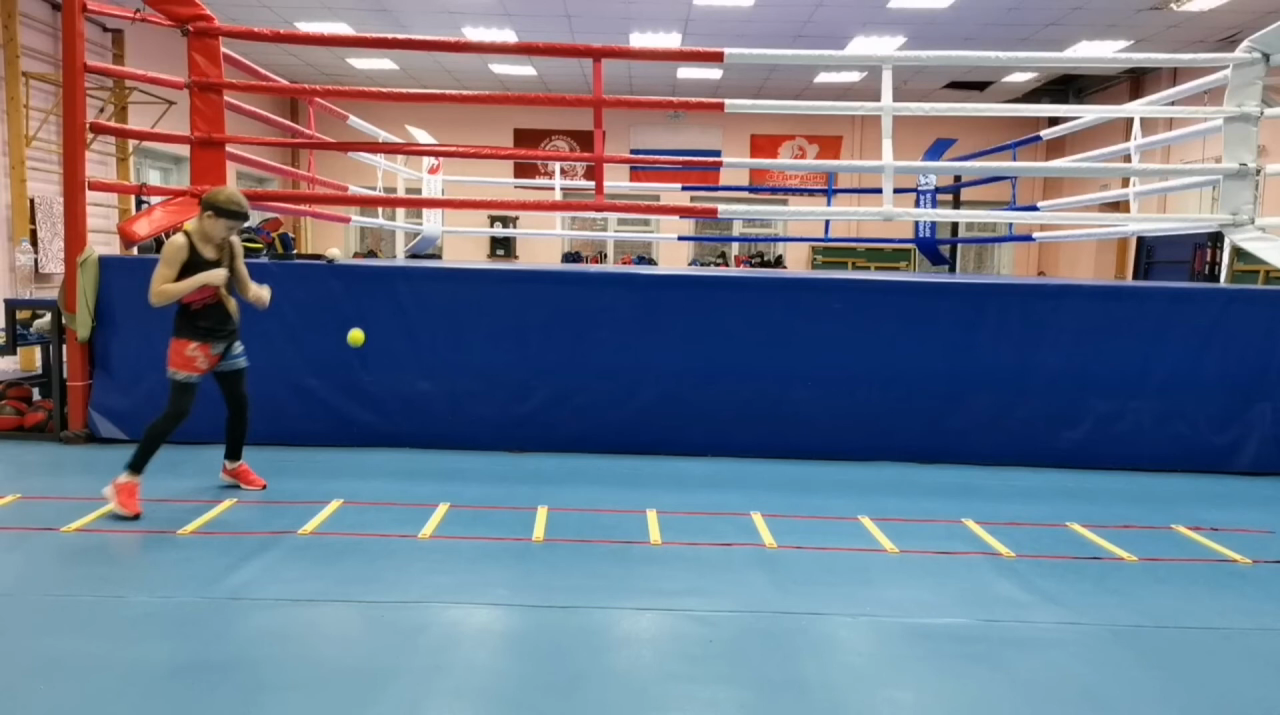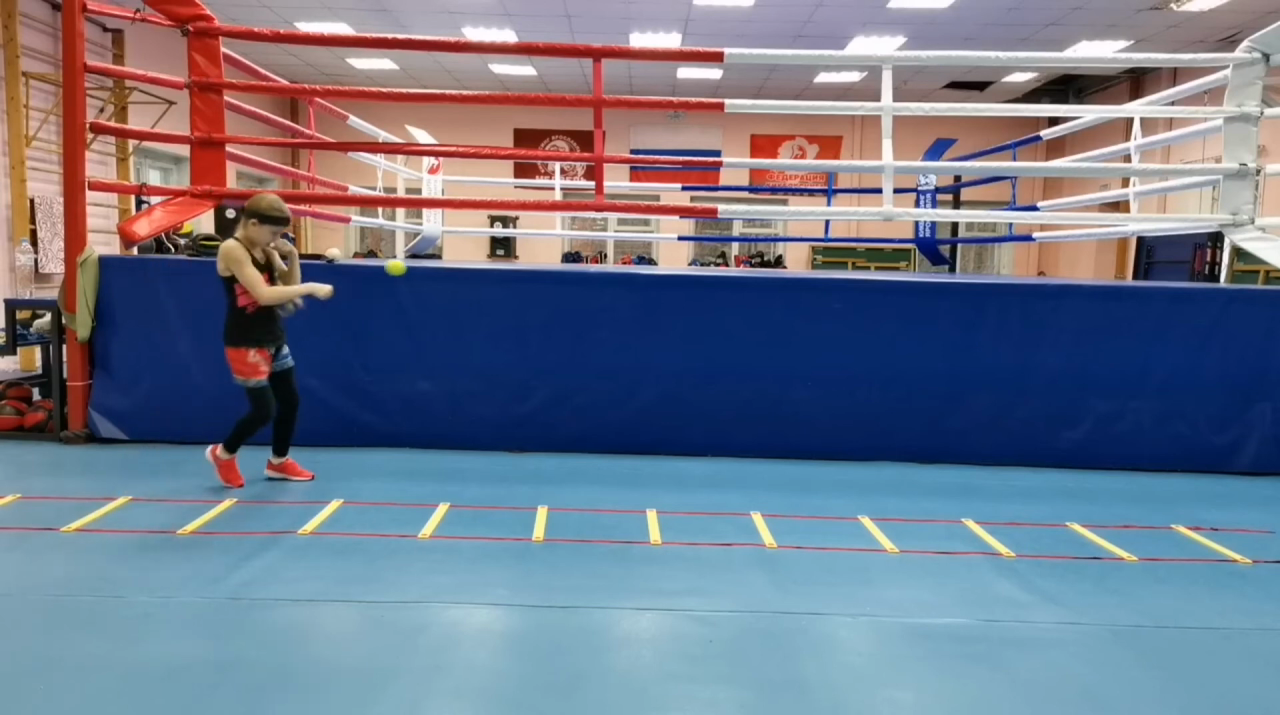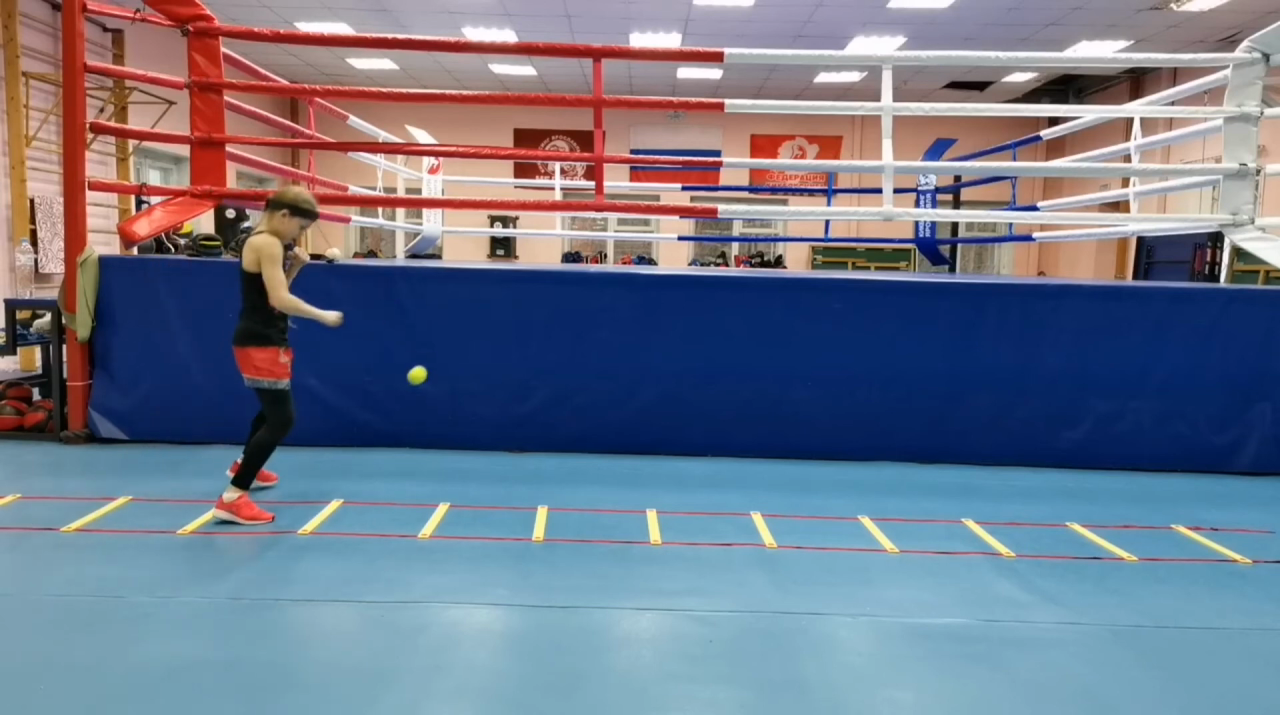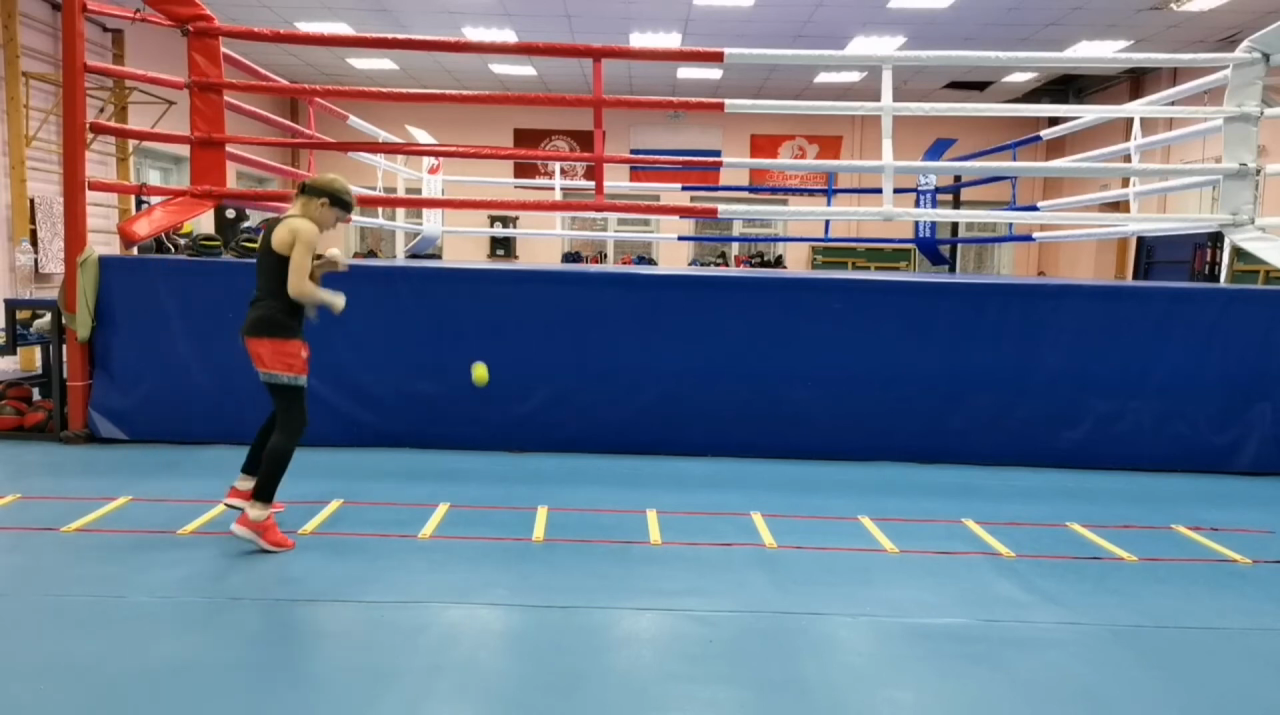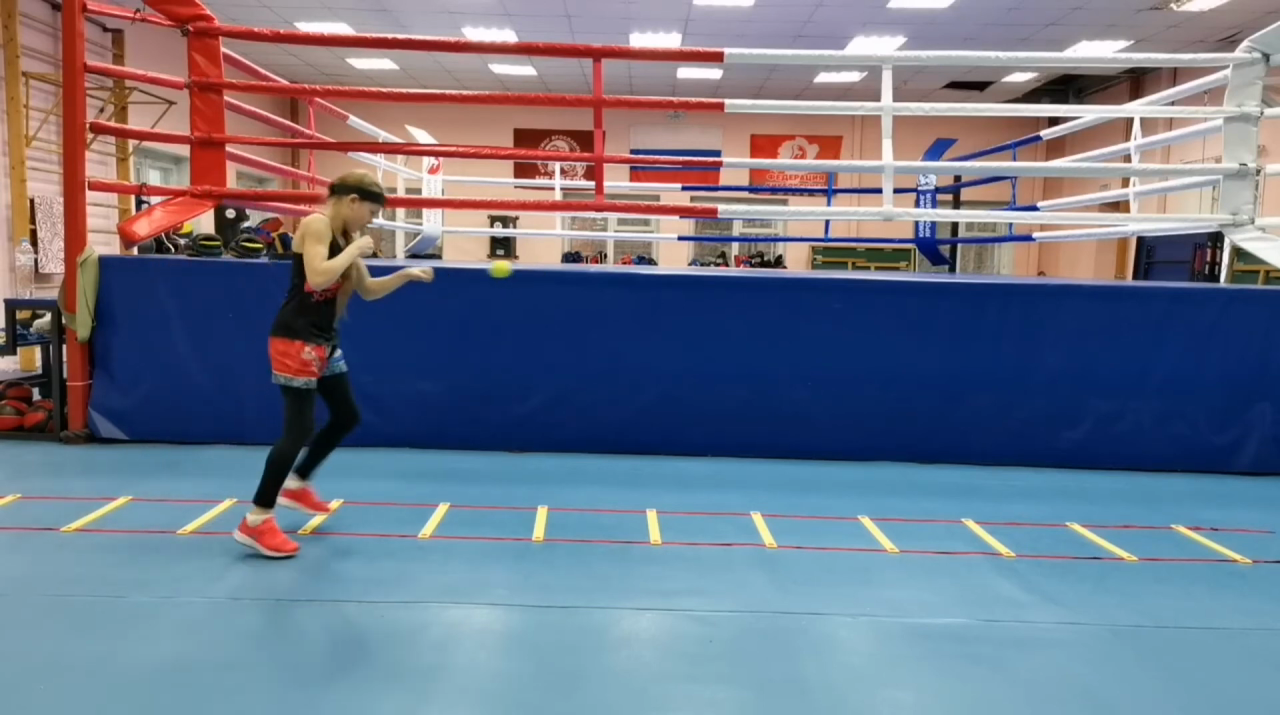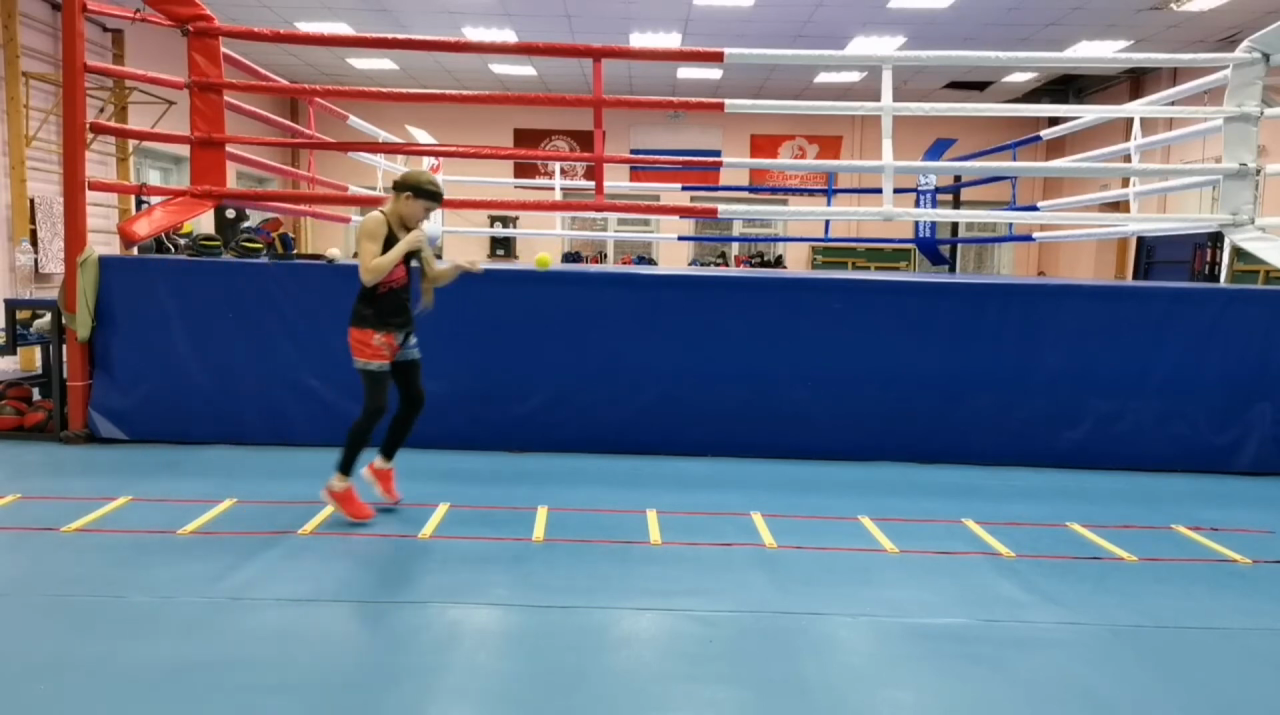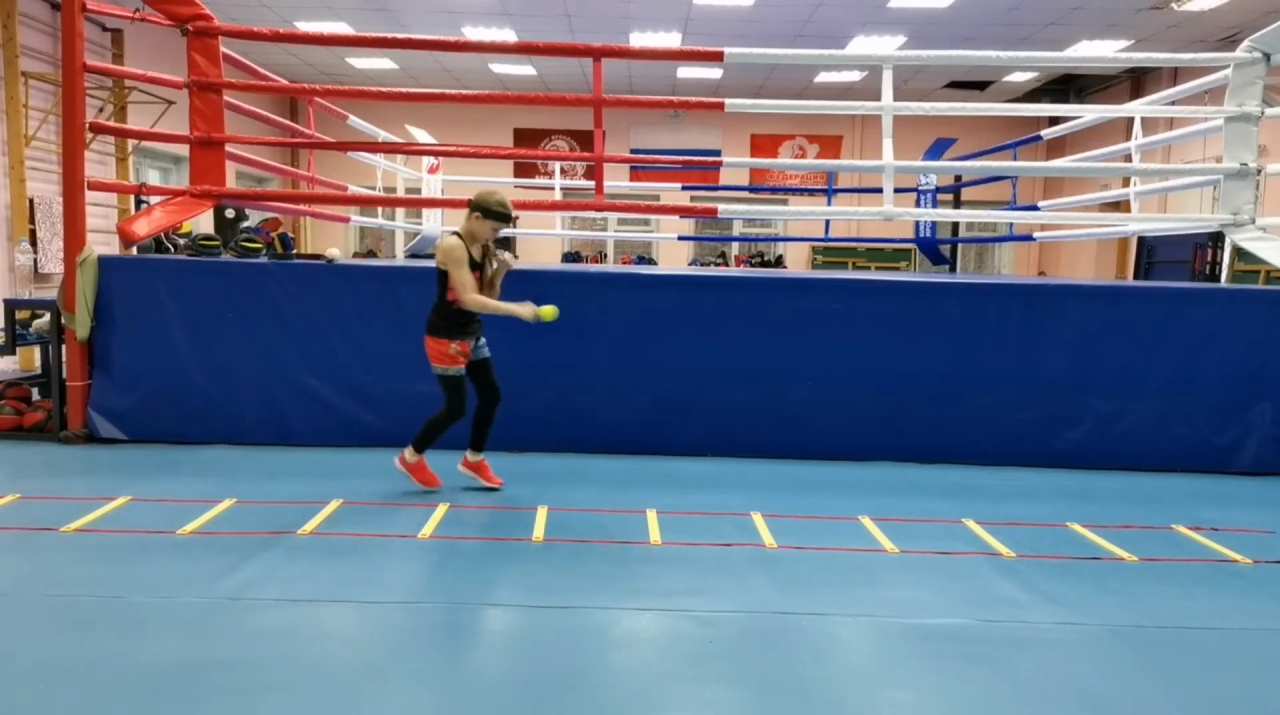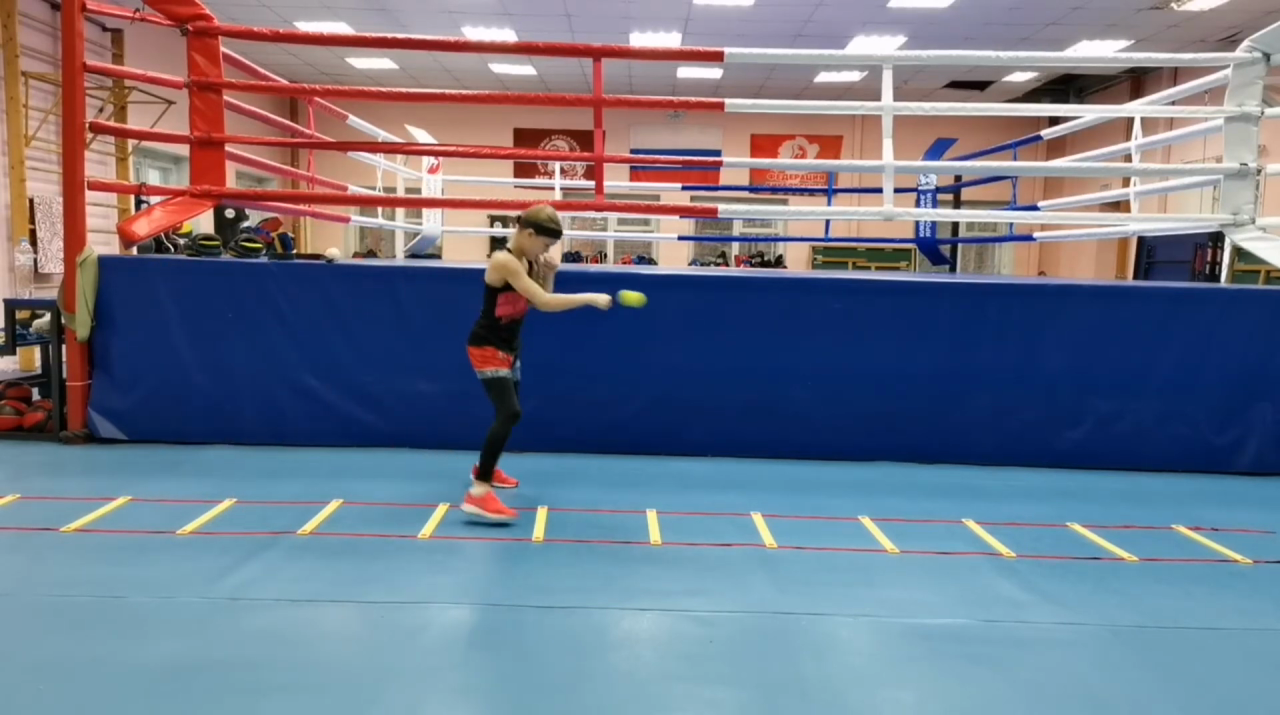
dt=0.4s
person 1, frame 1
left shoulder: (233, 246)
right shoulder: (179, 245)
left elbow: (245, 286)
right elbow: (157, 296)
left wrist: (259, 293)
right wrist: (203, 278)
left hip: (227, 337)
right hip: (192, 340)
left knee: (239, 403)
right knee: (177, 411)
left ankle: (233, 465)
right ankle: (126, 482)
person 1, frame 2
left shoulder: (268, 250)
right shoulder: (232, 249)
left elbow: (289, 298)
right elbow: (265, 295)
left wrist: (289, 262)
right wrist: (313, 288)
left hip: (274, 339)
right hip: (246, 344)
left knee: (290, 400)
right knee: (262, 411)
left ankle: (280, 460)
right ankle: (222, 452)
person 1, frame 3
left shoulder: (264, 241)
right shoulder: (267, 245)
right elbow: (282, 301)
left wrist: (294, 266)
right wrist: (323, 316)
left hip: (263, 340)
right hip: (262, 344)
left knee: (274, 408)
right knee: (281, 420)
left ankle: (246, 465)
right ankle: (233, 500)
person 1, frame 4
left shoulder: (281, 227)
right shoulder: (303, 229)
right elbow: (299, 290)
left wrist: (326, 265)
right wrist: (332, 300)
left hip: (261, 330)
right hip: (277, 335)
left knee: (284, 414)
right knee: (293, 423)
left ankle: (247, 488)
right ankle: (257, 514)
person 1, frame 5
left shoulder: (349, 237)
right shoulder: (315, 224)
left elbow: (369, 291)
right elbow: (318, 278)
left wrist: (411, 274)
right wrist: (355, 250)
left hip: (322, 342)
right hip: (295, 338)
left knee: (347, 417)
right knee: (299, 428)
left ankle: (296, 483)
right ankle: (257, 519)
person 1, frame 6
left shoulder: (411, 231)
right shoulder: (375, 222)
left elbow: (434, 278)
right elbow: (369, 276)
left wrist: (465, 266)
right wrist: (407, 245)
left hip: (400, 327)
right hip: (371, 327)
left knee: (414, 399)
right knee: (375, 405)
left ankle: (381, 466)
right ankle: (341, 484)
person 1, frame 7
left shoulder: (482, 247)
right shoulder: (452, 245)
left elbow: (484, 291)
right elbow: (471, 298)
left wrist: (501, 271)
right wrist: (515, 309)
left hip: (471, 333)
right hip: (445, 336)
left knee: (491, 396)
right knee: (456, 407)
left ankle: (473, 460)
right ankle: (411, 458)
person 1, frame 8
left shoulder: (526, 260)
right shoulder: (503, 261)
left elbow: (539, 301)
right elbow: (544, 301)
left wrist: (548, 274)
right wrist: (591, 298)
left hip: (506, 347)
right hip: (487, 347)
left knee: (508, 409)
right knee: (509, 413)
left ankle: (486, 467)
right ankle: (478, 493)
